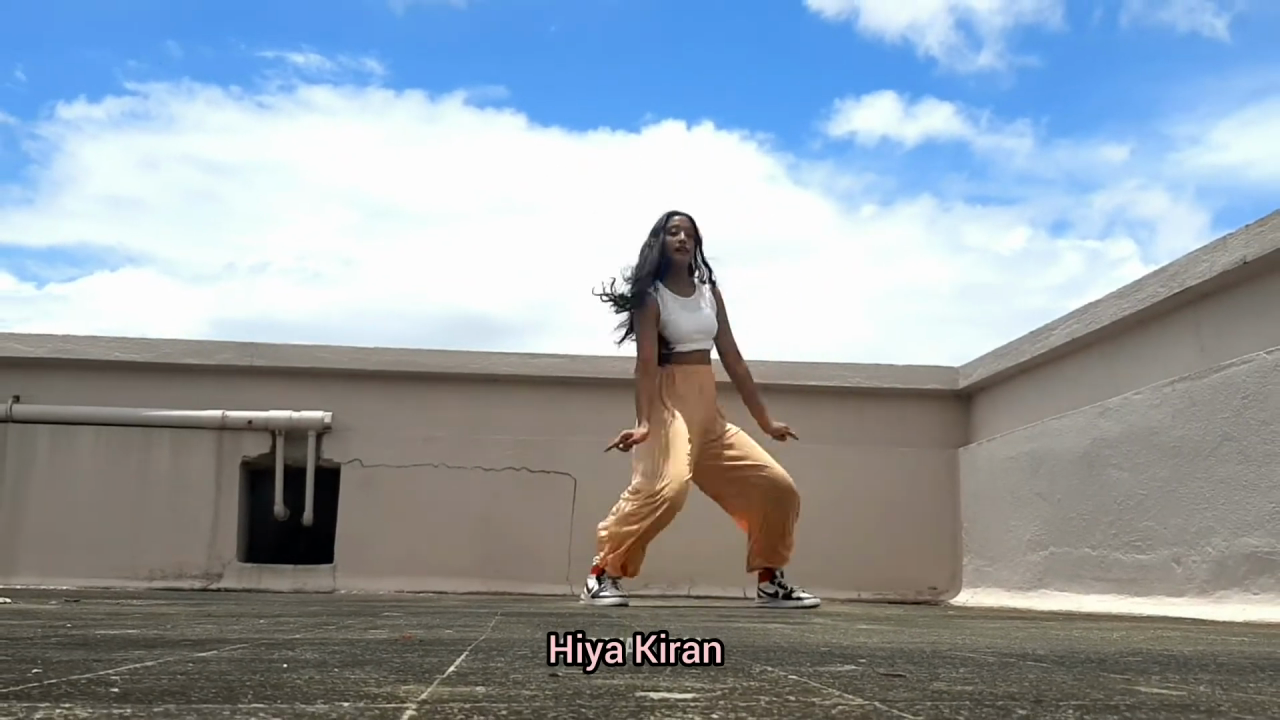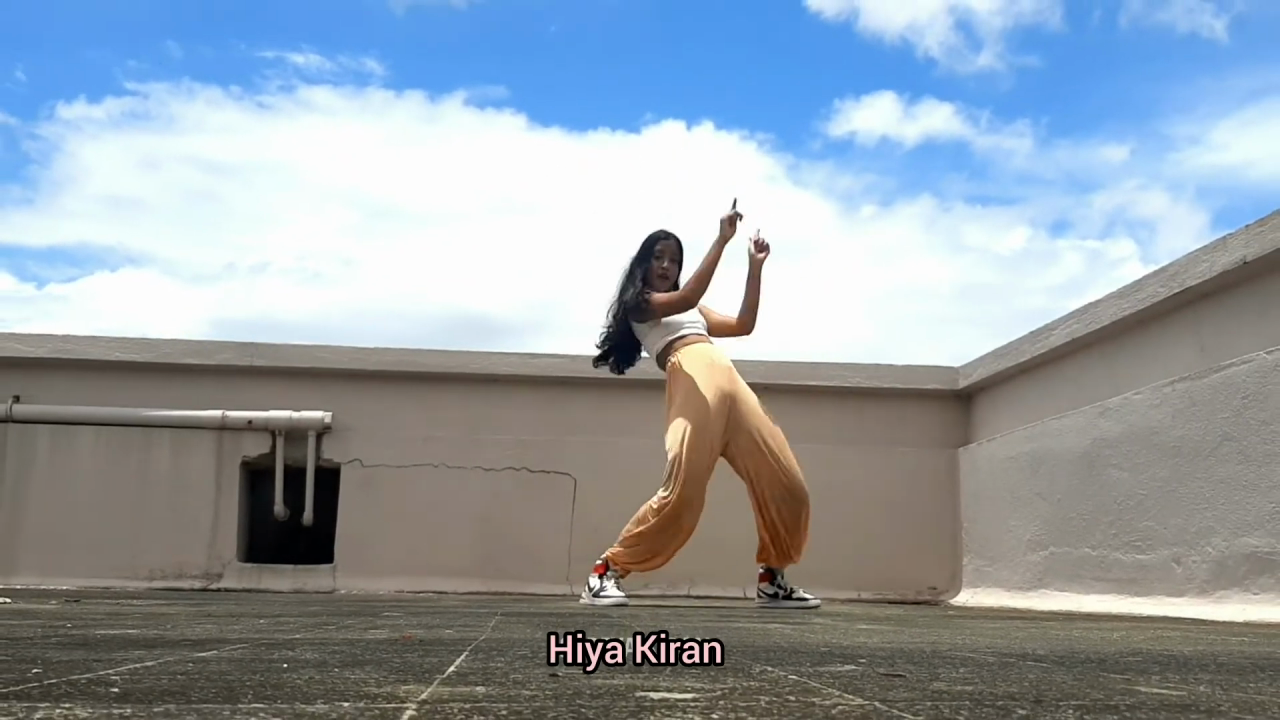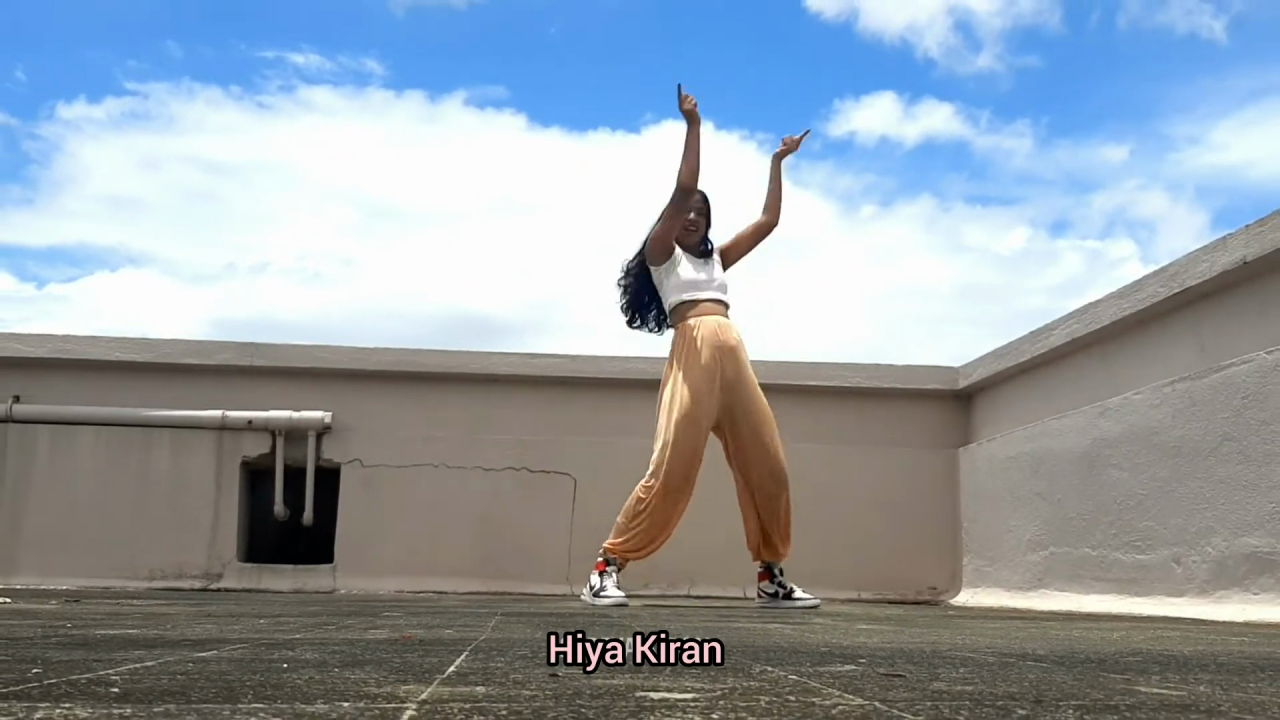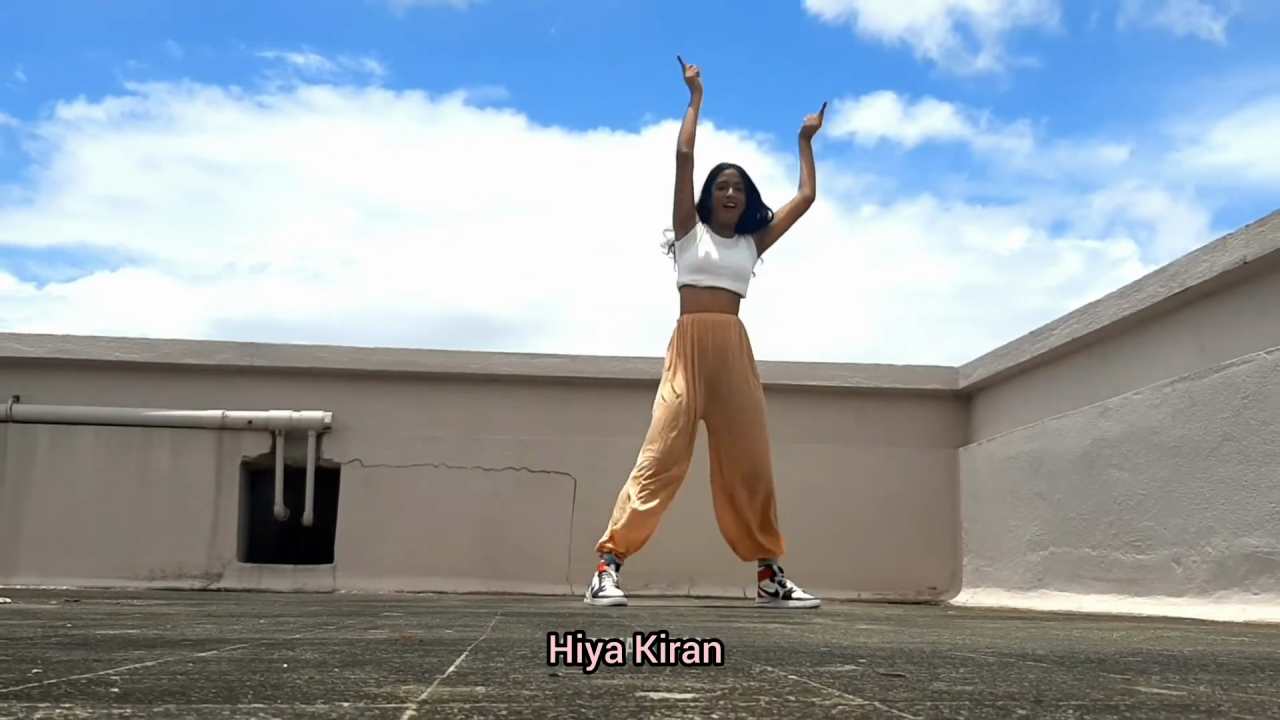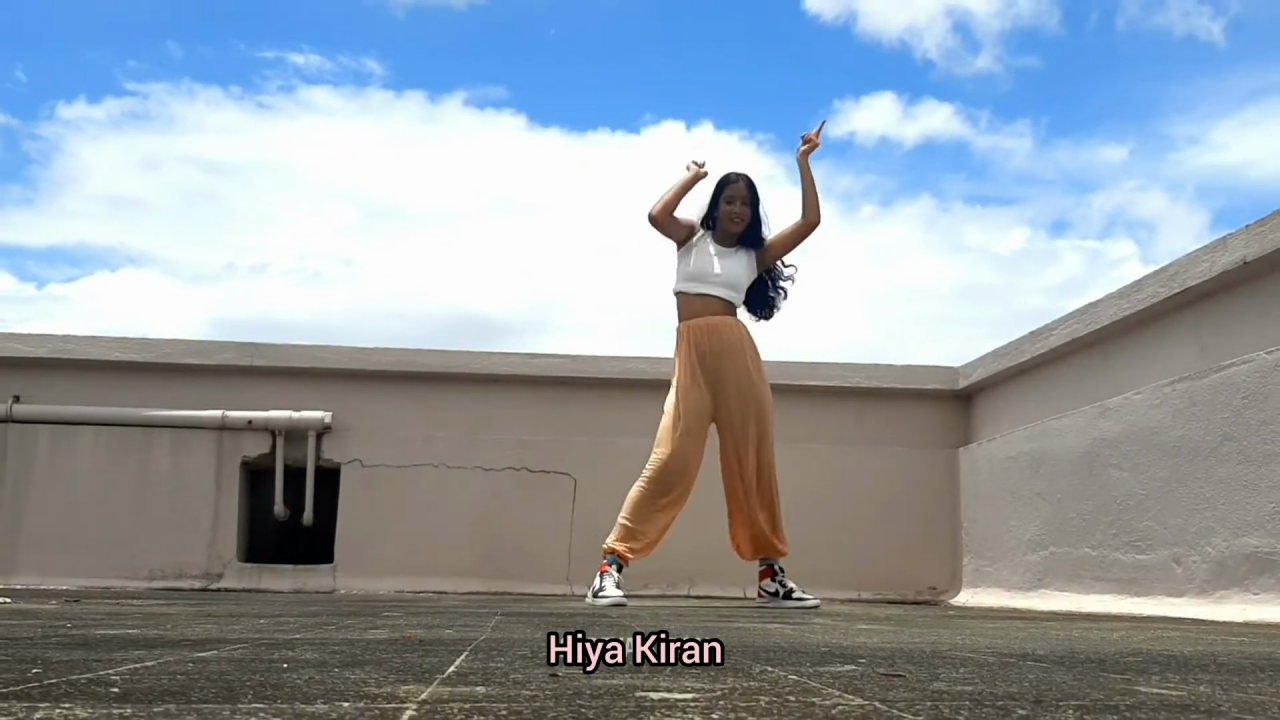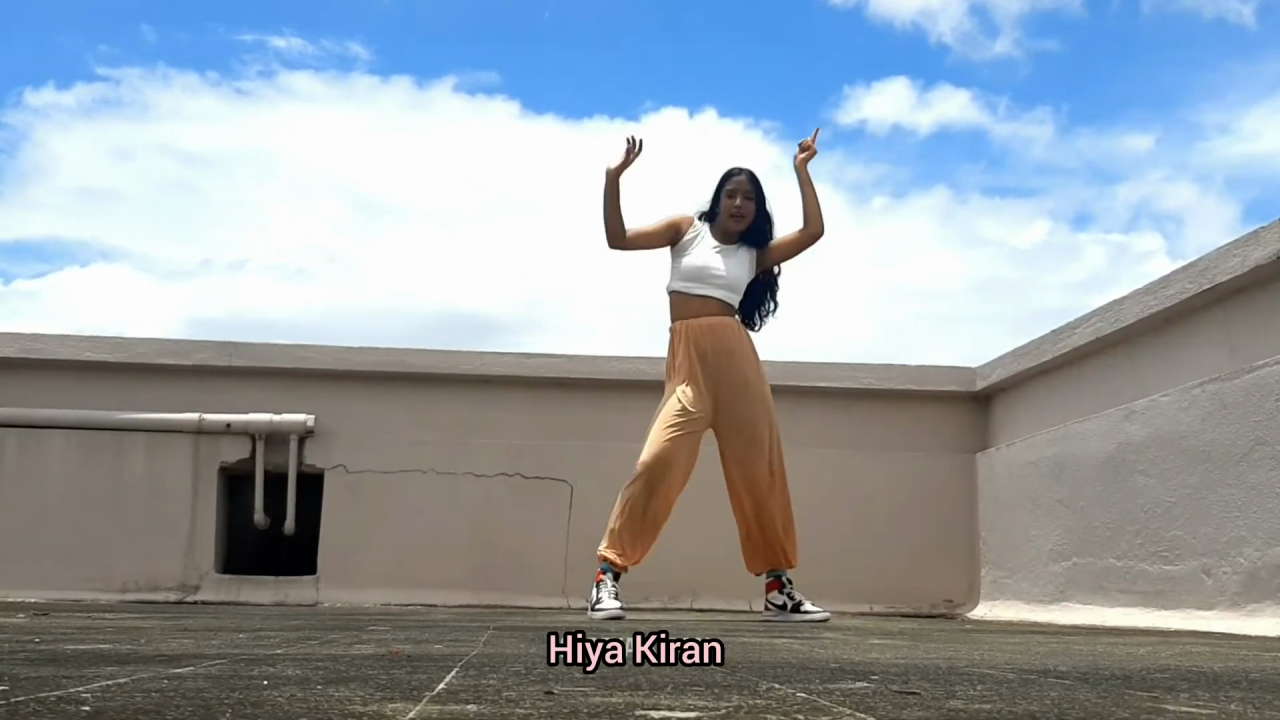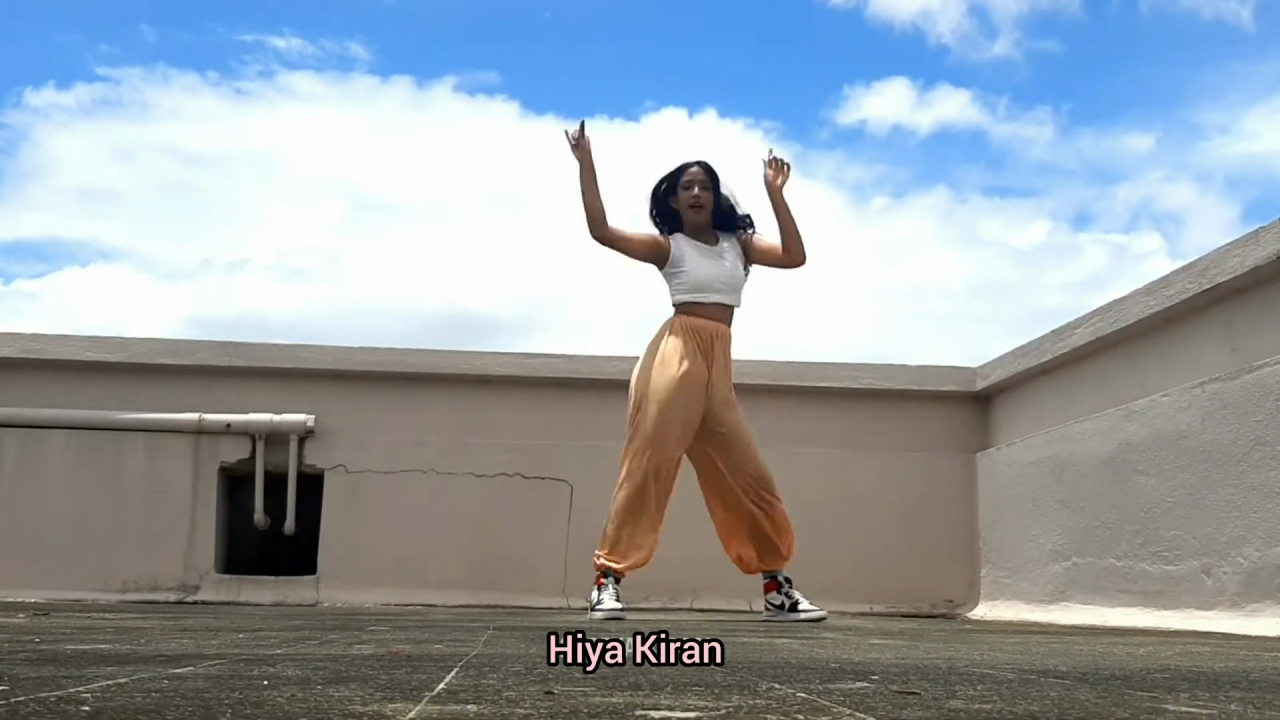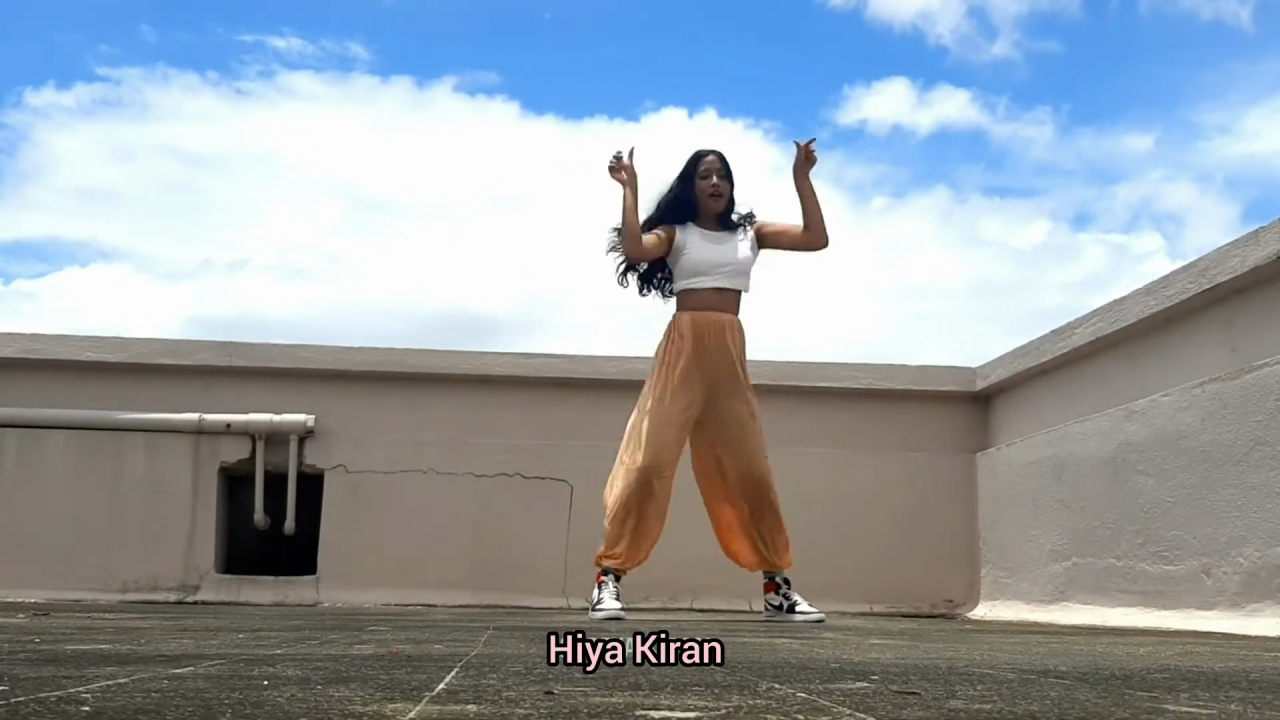
dt=0.2s
person 1, frame 1
left shoulder: (710, 292)
right shoulder: (649, 296)
left elbow: (732, 356)
right elbow: (646, 363)
left wrist: (765, 414)
right wrist: (645, 423)
left hip: (710, 408)
right hip: (670, 401)
left knee: (778, 488)
right knee: (665, 488)
left ankle: (770, 578)
right ankle: (603, 572)
person 1, frame 2
left shoulder: (691, 305)
right shoulder: (640, 303)
left elbow: (744, 325)
right elbow: (692, 295)
left wrist: (756, 266)
right wrist: (720, 240)
left hip: (732, 385)
right hip: (690, 385)
left knee: (787, 486)
right knee: (684, 490)
left ankle: (773, 577)
right ankle: (607, 571)
person 1, frame 3
left shoulder: (716, 258)
right shoulder: (660, 251)
left elbow: (769, 221)
right elbow: (683, 192)
left wrist: (777, 163)
right wrist: (694, 133)
left hip: (735, 360)
right hip: (691, 354)
left knee: (768, 469)
right knee: (673, 468)
left ankle: (771, 574)
right ankle: (608, 564)
person 1, frame 4
left shoulder: (755, 241)
right shoulder: (690, 228)
left elbow: (807, 200)
right elbow: (683, 158)
left wrist: (805, 143)
right wrist: (694, 101)
left hip: (735, 349)
right hip: (688, 346)
left knee: (749, 465)
right knee: (663, 457)
left ankle: (769, 574)
right ankle: (608, 564)
person 1, frame 5
left shoulder: (755, 255)
right shoulder: (691, 234)
left elbow: (810, 222)
right elbow: (657, 217)
left wrist: (803, 162)
right wrist: (688, 178)
left hip: (740, 355)
right hip: (691, 354)
left knee: (752, 465)
right knee: (671, 462)
left ankle: (771, 574)
right ankle: (611, 565)
person 1, frame 6
left shoulder: (756, 253)
right shoulder: (690, 230)
left elbow: (812, 232)
right elbow: (618, 239)
left wrist: (801, 171)
right wrist: (614, 176)
left hip: (739, 359)
right hip: (691, 359)
left knee: (761, 473)
right knee: (657, 465)
left ankle: (778, 587)
right ankle: (608, 576)
person 1, frame 7
left shoulder: (741, 241)
right shoulder: (667, 242)
left elbow: (794, 257)
right elbow: (601, 233)
left wrist: (777, 193)
right wrist: (585, 165)
left hip: (717, 364)
right hip: (675, 352)
left knee: (748, 476)
right knee: (651, 465)
left ankle: (777, 586)
right ankle: (607, 577)
person 1, frame 8
left shoulder: (751, 231)
right shoulder: (675, 230)
left elbow: (818, 240)
right elbow: (631, 250)
left wrist: (802, 178)
right wrist: (629, 186)
left hip: (729, 353)
right hip: (682, 348)
left knee: (750, 471)
right knee: (649, 463)
left ankle: (776, 587)
right ankle: (609, 577)
